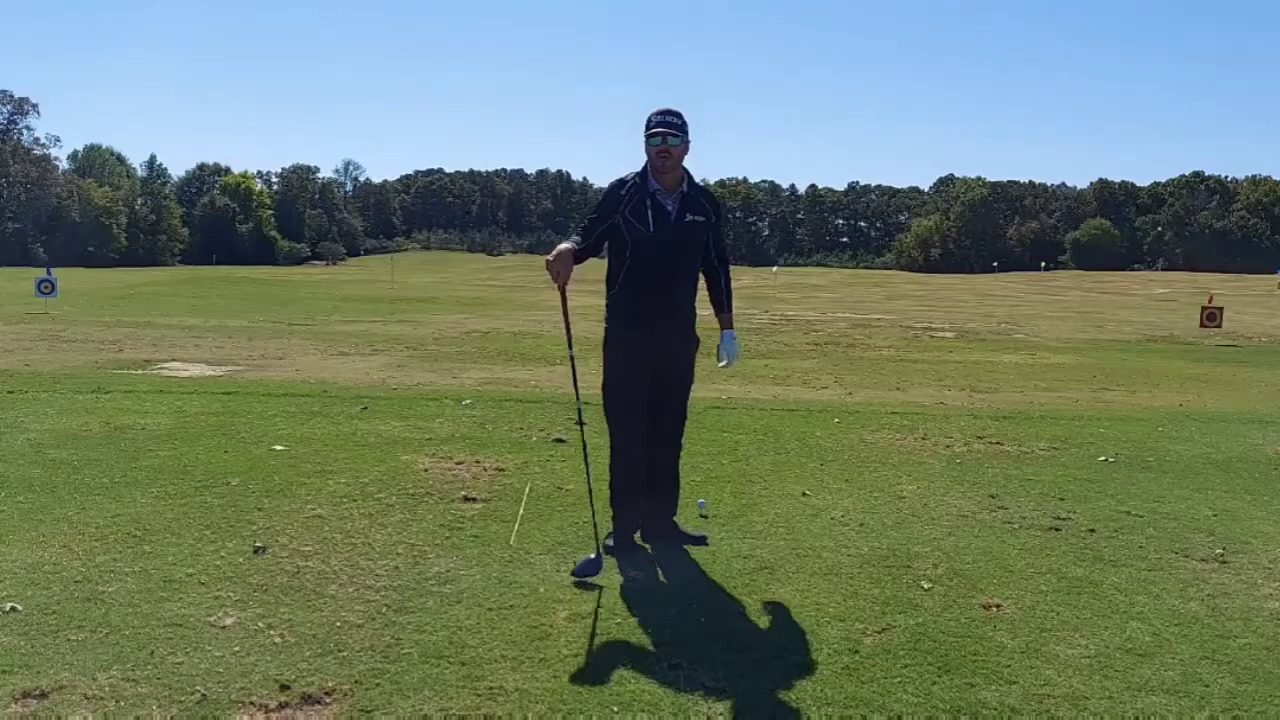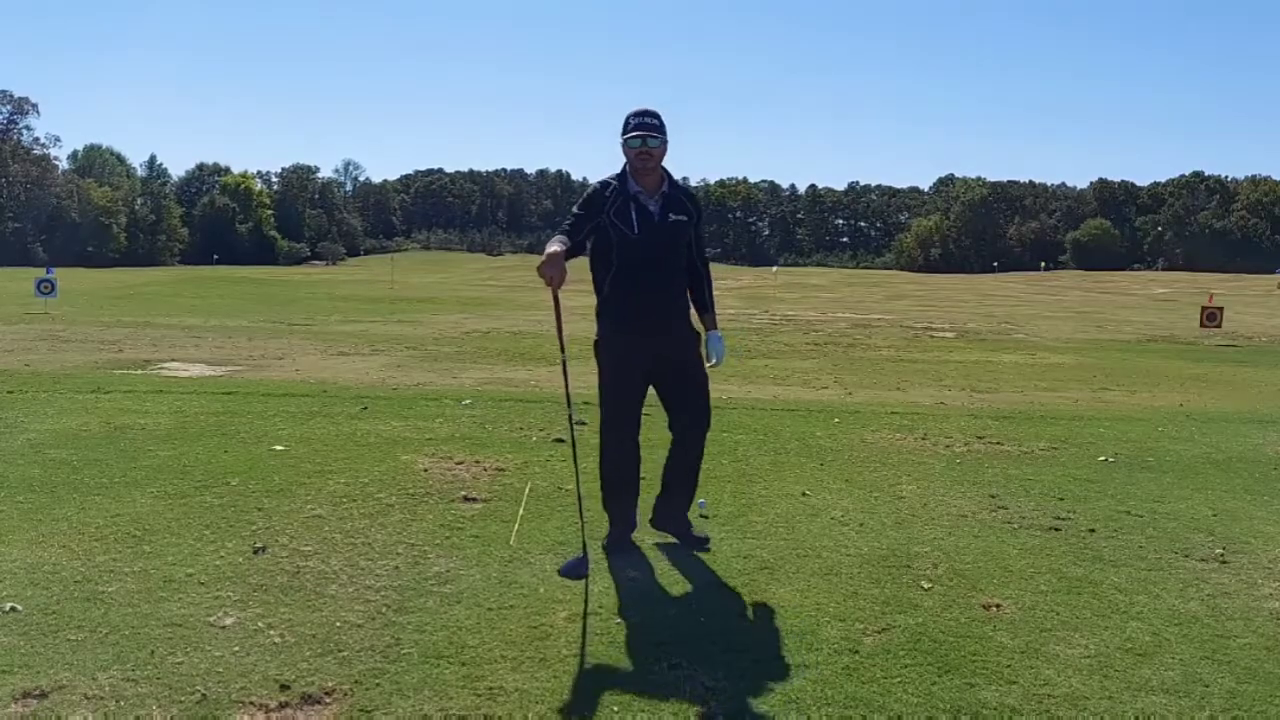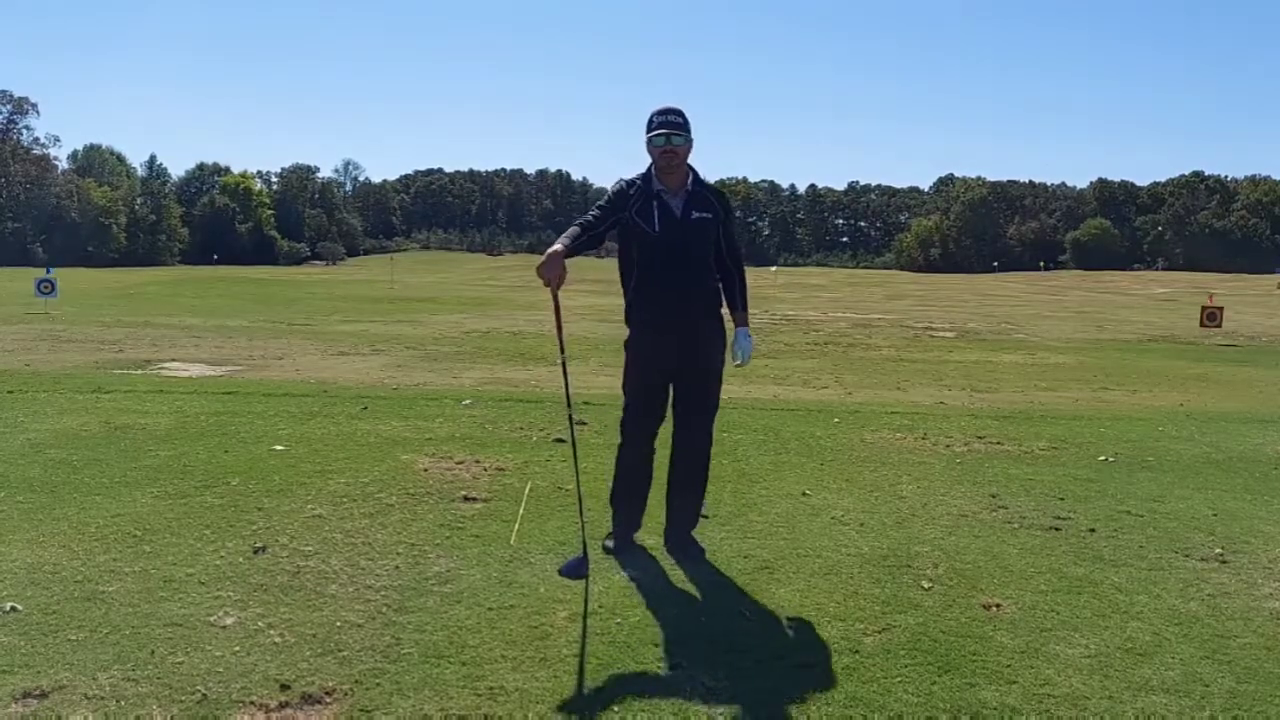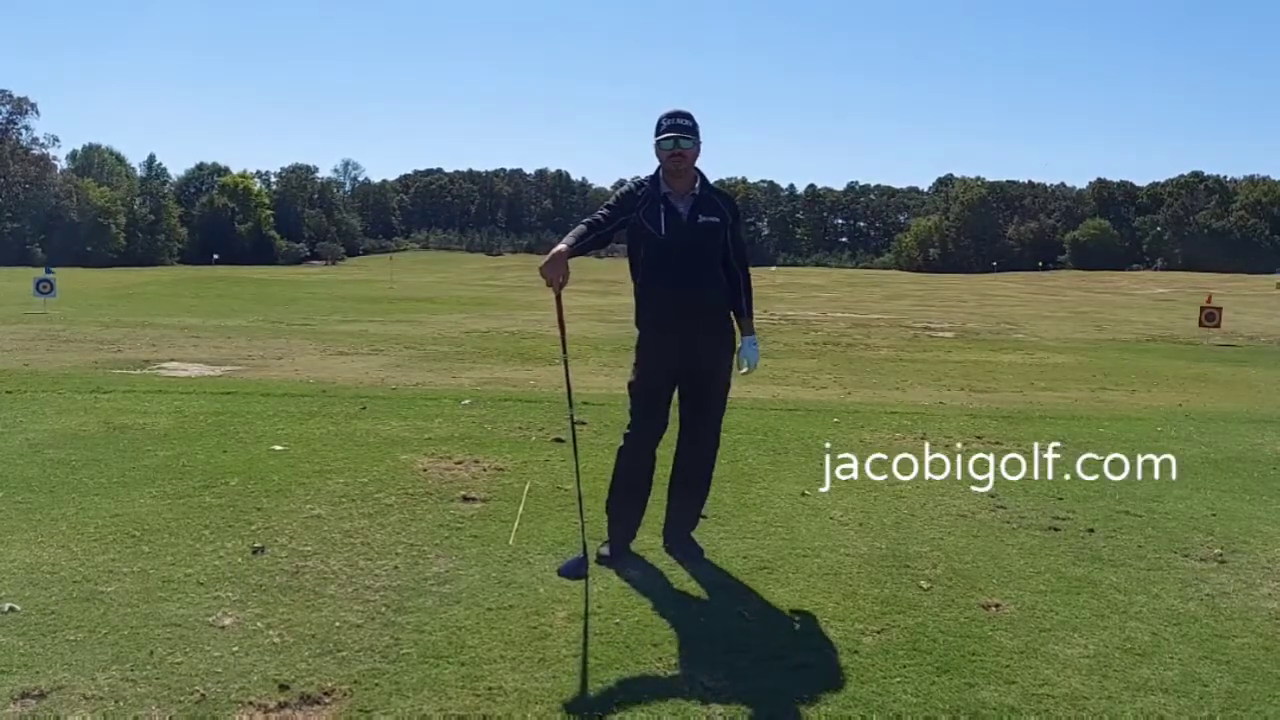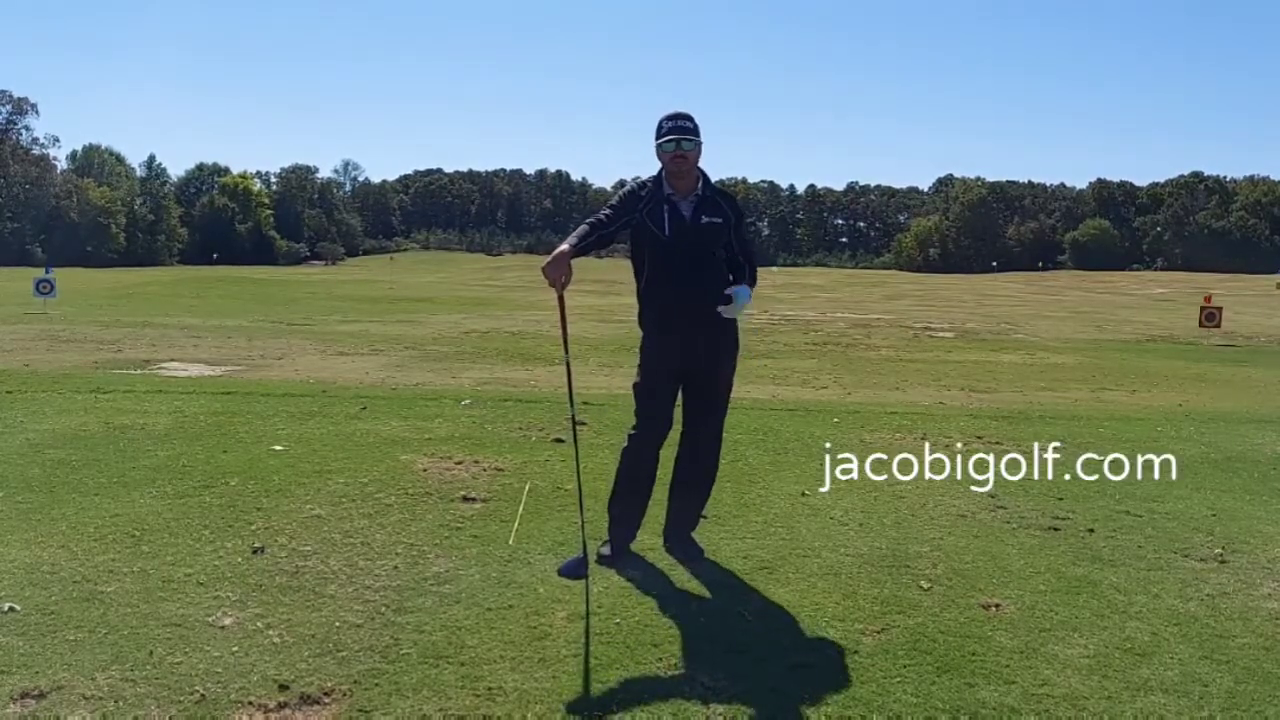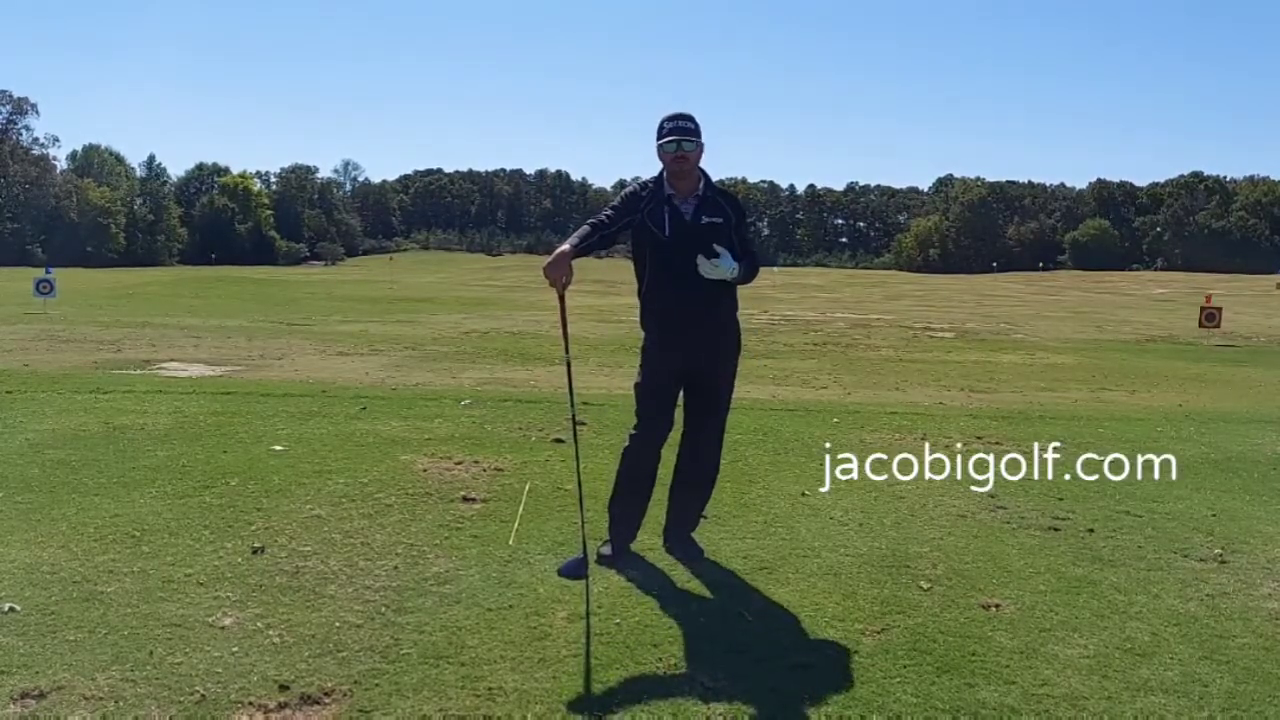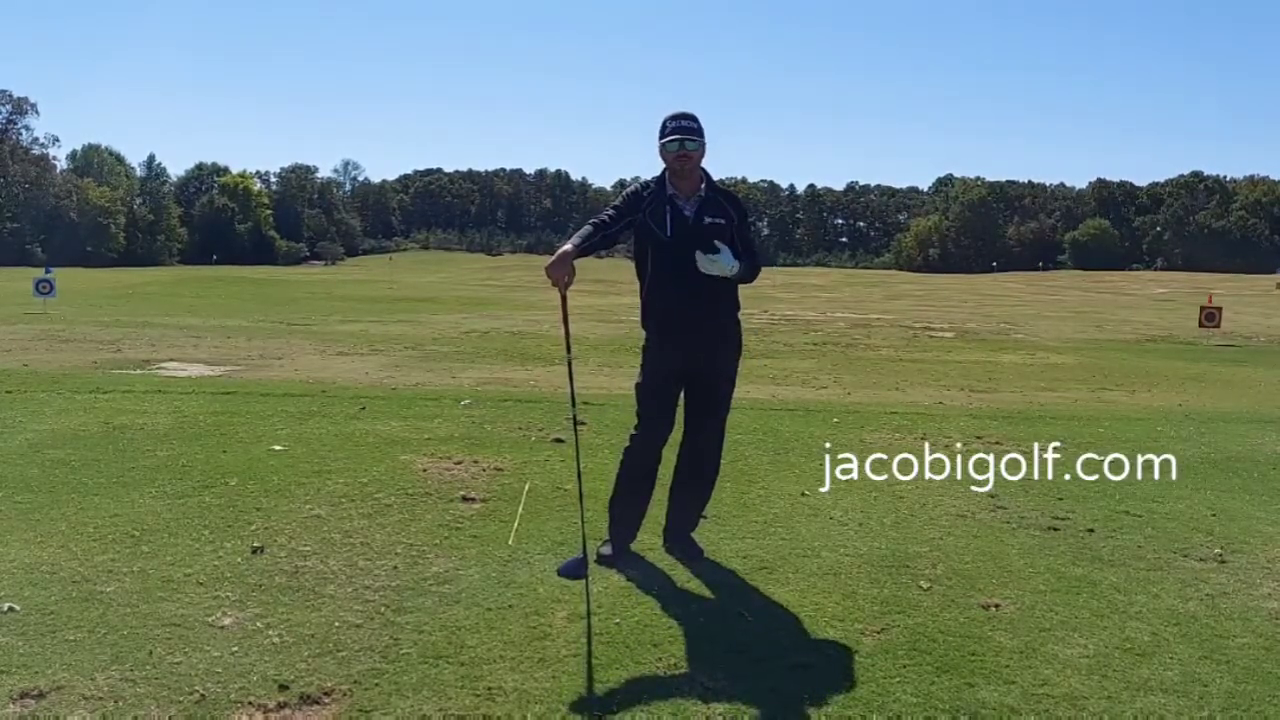
dt=0.7s
person 1, frame 1
left shoulder: (704, 203)
right shoulder: (622, 193)
left elbow: (716, 267)
right elbow: (591, 235)
left wrist: (727, 328)
right wrist: (568, 249)
left hip: (678, 334)
right hip: (627, 332)
left knee: (667, 430)
right knee: (627, 427)
left ankle: (659, 519)
right ankle: (624, 525)
person 1, frame 2
left shoulder: (685, 201)
right shoulder: (603, 195)
left elbow: (697, 266)
right elbow: (572, 230)
left wrist: (711, 327)
right wrist: (557, 249)
left hip: (676, 333)
right hip: (620, 335)
left knee: (694, 421)
right knee: (620, 431)
left ankle: (672, 512)
right ankle: (620, 525)
person 1, frame 3
left shoulder: (713, 201)
right shoulder: (628, 195)
left elbow: (730, 266)
right elbow: (592, 225)
left wrist: (741, 326)
right wrist: (560, 249)
left hip: (704, 335)
right hip: (648, 334)
left knee: (695, 435)
right knee: (638, 430)
left ankle: (680, 530)
right ankle: (623, 526)
person 1, frame 4
left shoulder: (721, 204)
right shoulder: (637, 197)
left elbow: (738, 271)
right elbow: (597, 225)
left wrist: (747, 333)
right wrist: (563, 250)
left hip: (712, 339)
right hip: (656, 337)
left knee: (700, 439)
right knee: (642, 434)
left ankle: (680, 531)
right ankle: (619, 533)
person 1, frame 5
left shoulder: (724, 204)
right shoulder: (640, 197)
left elbow: (745, 262)
right elbow: (601, 224)
left wrist: (744, 289)
right wrist: (567, 249)
left hip: (716, 339)
right hip: (661, 336)
left knee: (703, 439)
right knee: (647, 434)
left ankle: (680, 532)
right ankle: (620, 533)
person 1, frame 6
left shoulder: (725, 204)
right shoulder: (641, 198)
left elbow: (750, 264)
right elbow: (603, 225)
left wrist: (733, 270)
right wrist: (568, 249)
left hip: (717, 341)
right hip: (662, 339)
left knee: (704, 441)
right knee: (647, 435)
left ankle: (680, 531)
right ankle: (619, 533)
person 1, frame 7
left shoulder: (727, 204)
right shoulder: (643, 198)
left elbow: (752, 264)
right elbow: (604, 225)
left wrist: (733, 267)
right wrist: (570, 249)
left hip: (718, 341)
right hip: (663, 340)
left knee: (704, 441)
right knee: (648, 436)
left ankle: (680, 531)
right ankle: (619, 533)
